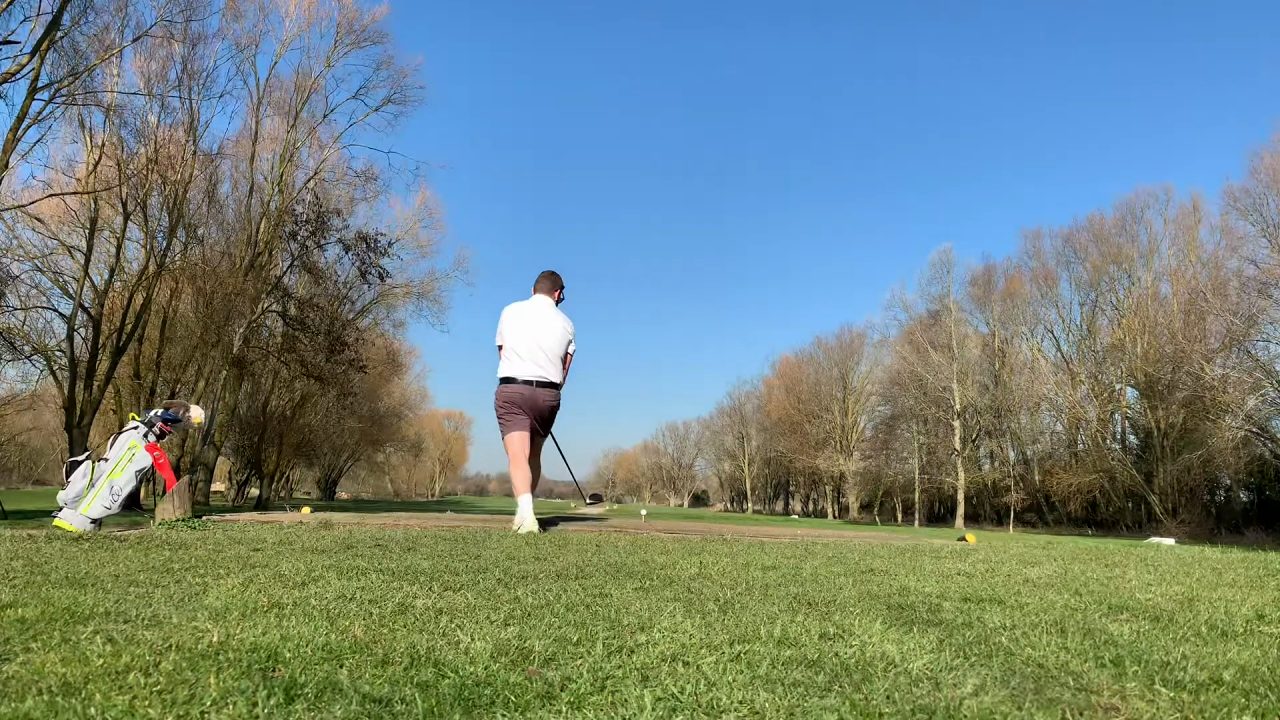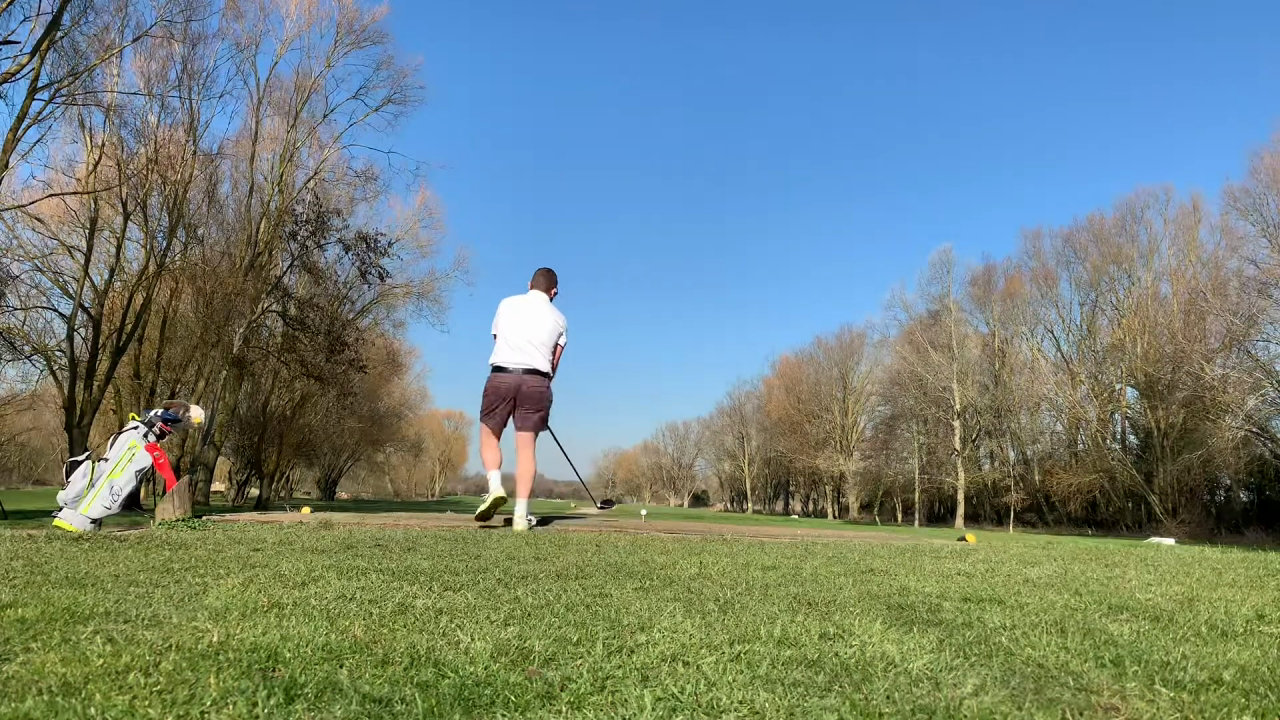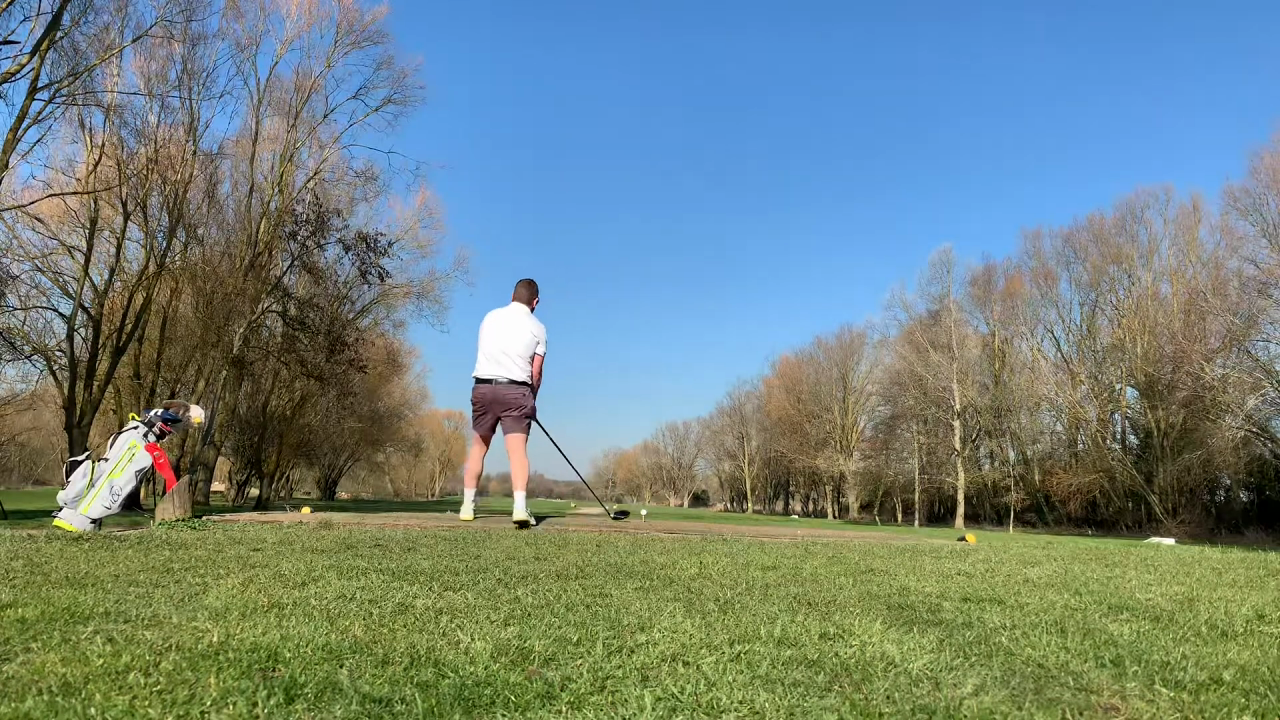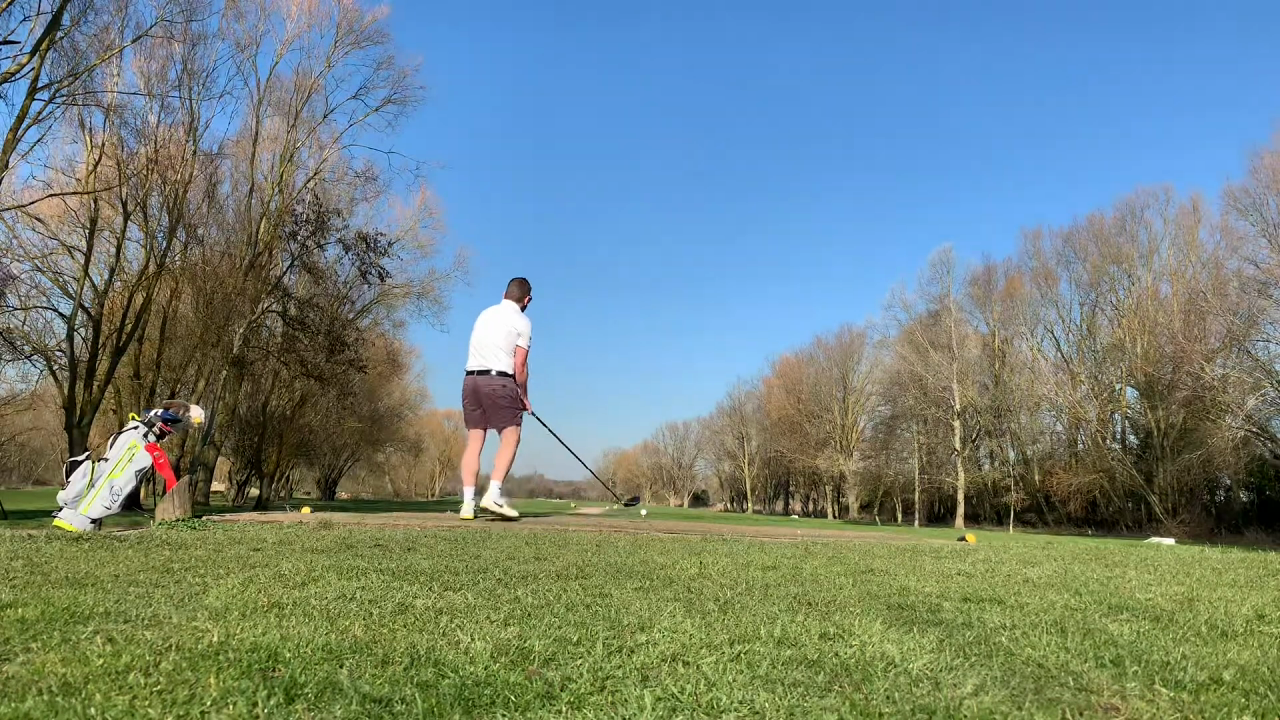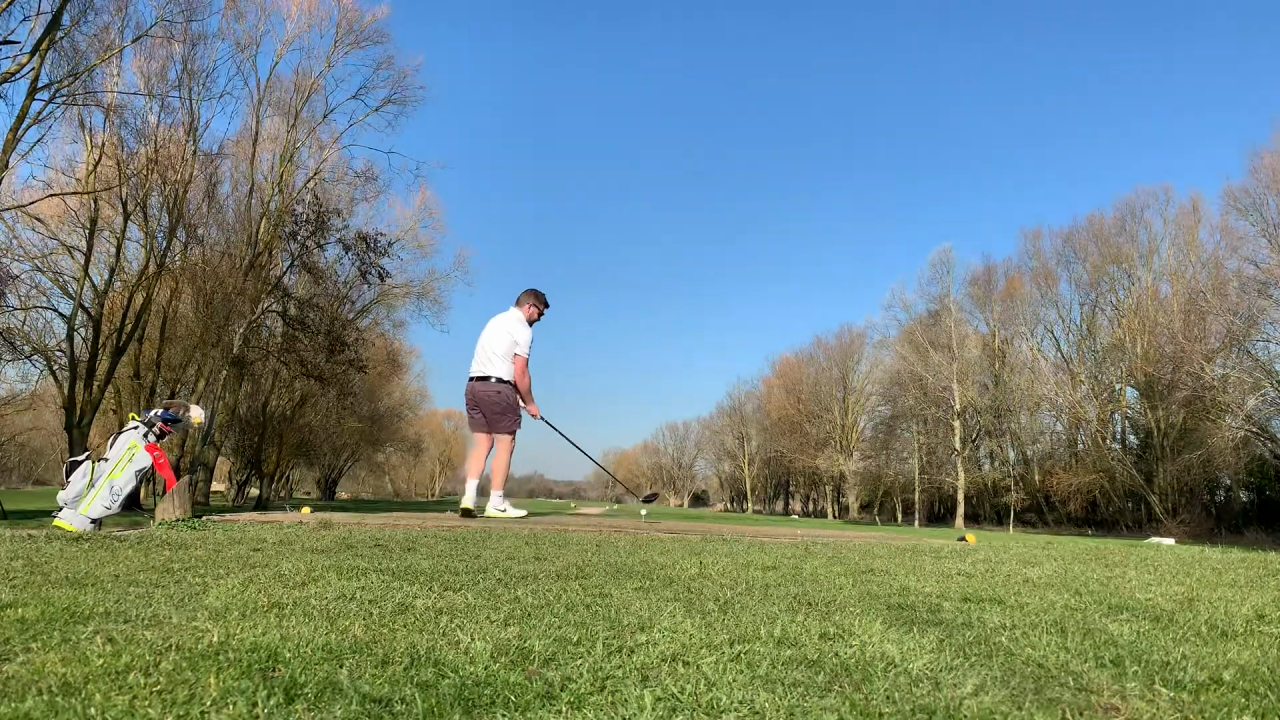
dt=0.3s
person 1, frame 1
left shoulder: (510, 311)
right shoulder: (565, 323)
left elbow: (502, 354)
right elbow: (564, 370)
left hip: (512, 390)
right hip: (548, 392)
left knee: (518, 457)
right knee: (533, 455)
left ankle: (526, 515)
right ankle: (525, 513)
person 1, frame 2
left shoulder: (507, 304)
right shoulder: (558, 317)
right elbow: (554, 362)
left hip: (501, 378)
right hip: (536, 382)
left knee: (489, 439)
right knee: (526, 449)
left ankle: (495, 487)
right ankle: (521, 513)
person 1, frame 3
left shoulder: (490, 317)
right shoulder: (537, 328)
right elbow: (536, 372)
right wrist: (530, 399)
left hip: (483, 388)
right hip: (515, 390)
left knee: (479, 448)
right knee: (517, 452)
left ankle: (468, 505)
right ankle: (520, 506)
person 1, frame 4
left shoulder: (485, 314)
right shoulder: (522, 321)
right elbow: (519, 366)
right wrist: (524, 397)
left hip: (471, 380)
right hip: (499, 382)
left knee: (474, 443)
right knee: (510, 439)
left ankle: (468, 503)
right ankle: (493, 495)
person 1, frame 5
left shoulder: (497, 320)
right shoulder: (522, 330)
right elbow: (520, 374)
left wrist: (518, 397)
right wrist: (530, 403)
left hip: (474, 386)
right hip: (497, 389)
left knee: (481, 445)
right knee: (505, 445)
left ankle: (469, 496)
right ankle: (496, 503)
